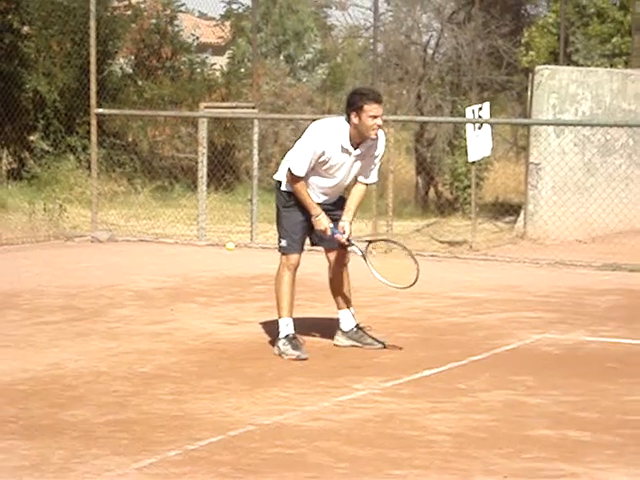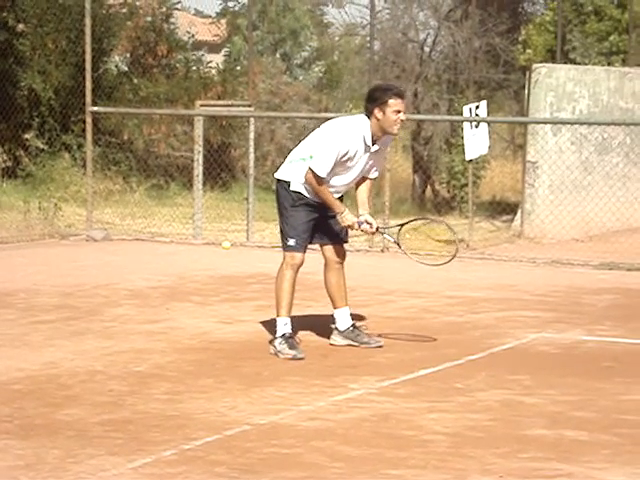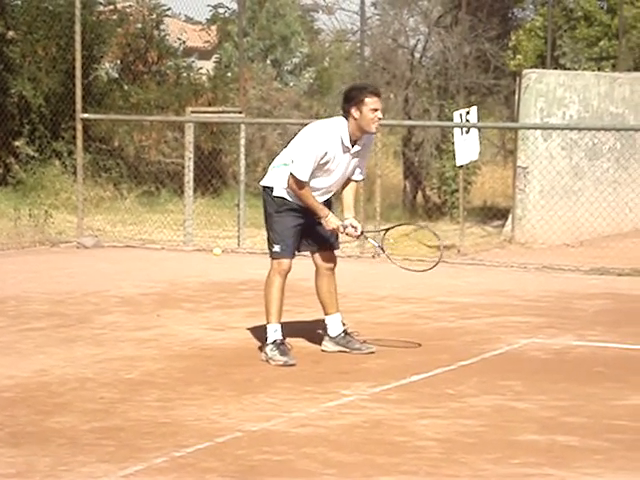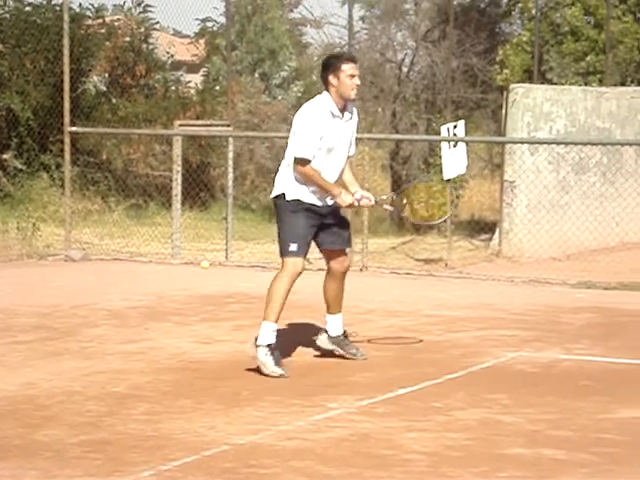
dt=1s
person 1, frame 1
left shoulder: (377, 142)
right shoulder: (322, 134)
left elbow: (362, 181)
right elbow: (294, 177)
left wrist: (346, 219)
right wrist: (316, 214)
left hip: (331, 197)
right hip: (294, 192)
left knee: (339, 258)
right knee: (290, 259)
left ankle: (347, 328)
right ankle: (285, 335)
person 1, frame 2
left shoulder: (384, 140)
right shoulder: (343, 133)
left elbow: (366, 176)
right elbow: (313, 178)
left wrist: (364, 212)
right wrist: (341, 212)
left hip: (329, 193)
right hip: (297, 187)
left knee: (336, 256)
right knee: (293, 258)
left ankle: (343, 327)
right ankle: (283, 335)
person 1, frame 3
left shoulder: (366, 139)
right shoulder: (321, 136)
left elbow: (351, 179)
right elbow: (296, 183)
left wrist: (349, 216)
right wrist: (326, 215)
left hip: (318, 199)
right hip: (283, 194)
left knee: (327, 262)
right knee: (282, 264)
left ankle: (335, 333)
right ankle: (273, 341)
person 1, frame 4
left shoulder: (349, 114)
right shoulder: (312, 114)
right elbow: (302, 166)
left wrist: (356, 190)
right wrist: (339, 193)
left hip: (325, 204)
right hip: (294, 199)
left knee: (340, 263)
right knee: (293, 266)
left ankle: (332, 334)
right ankle: (264, 342)
